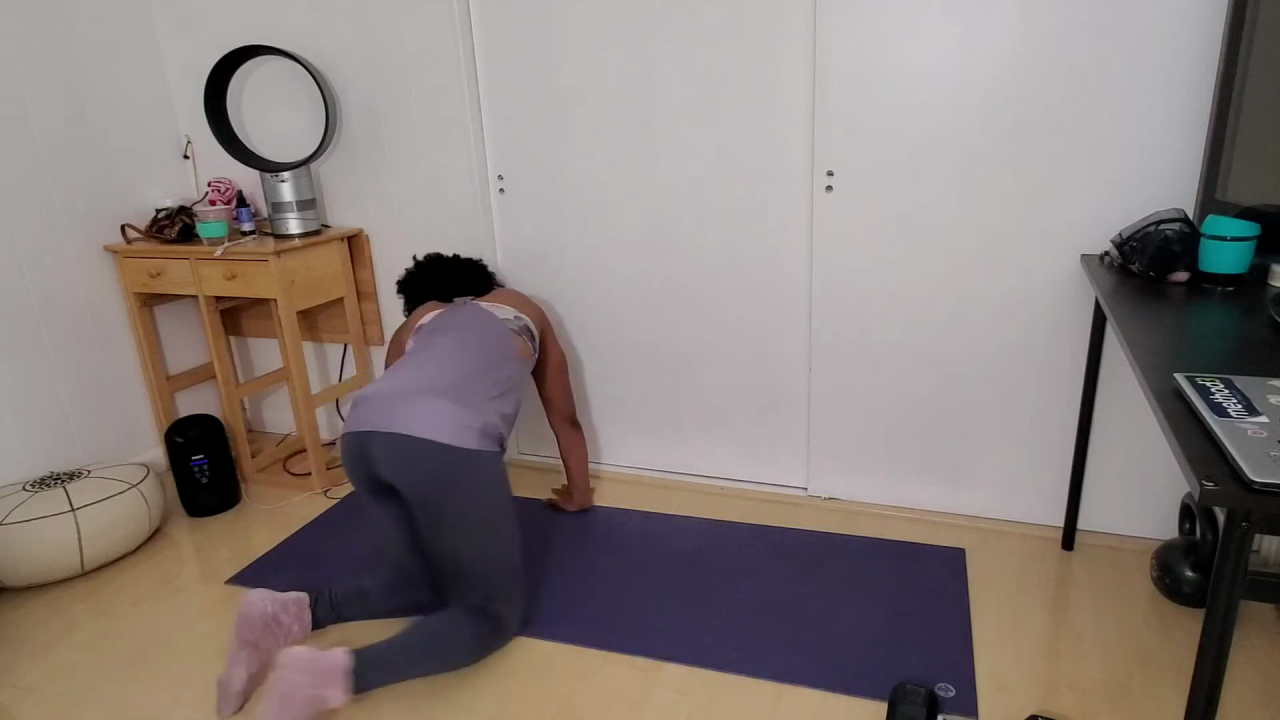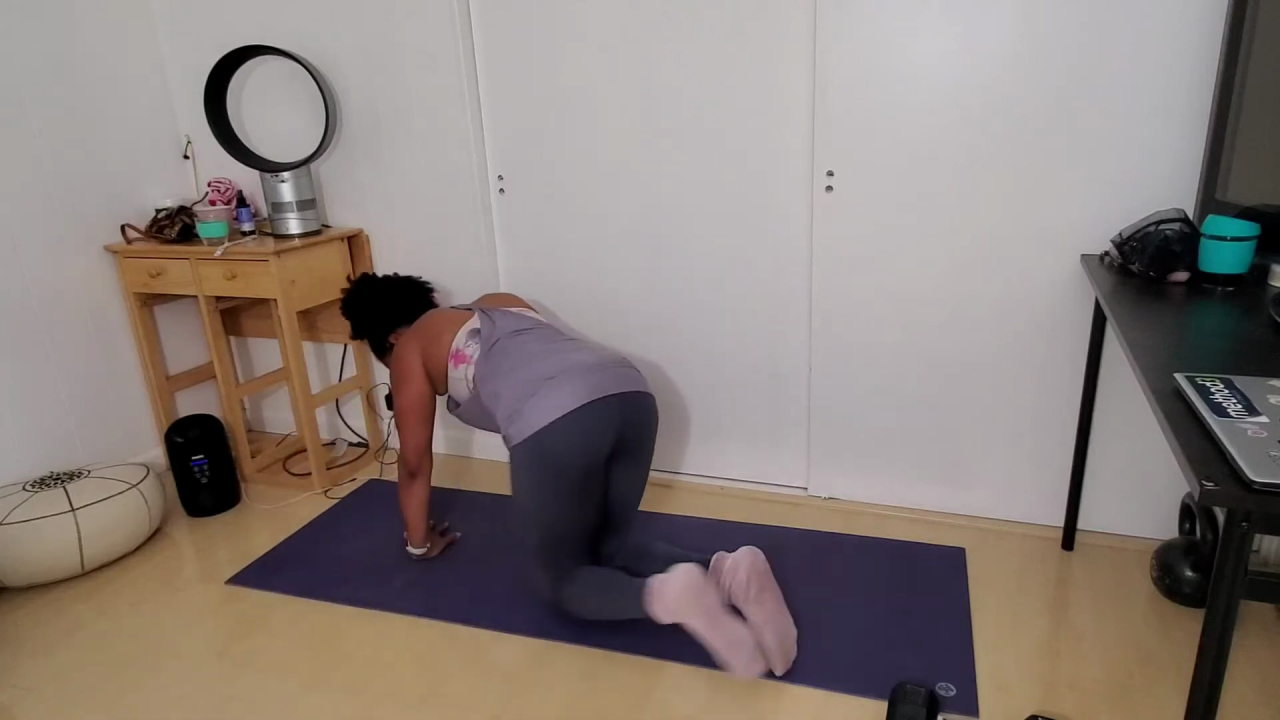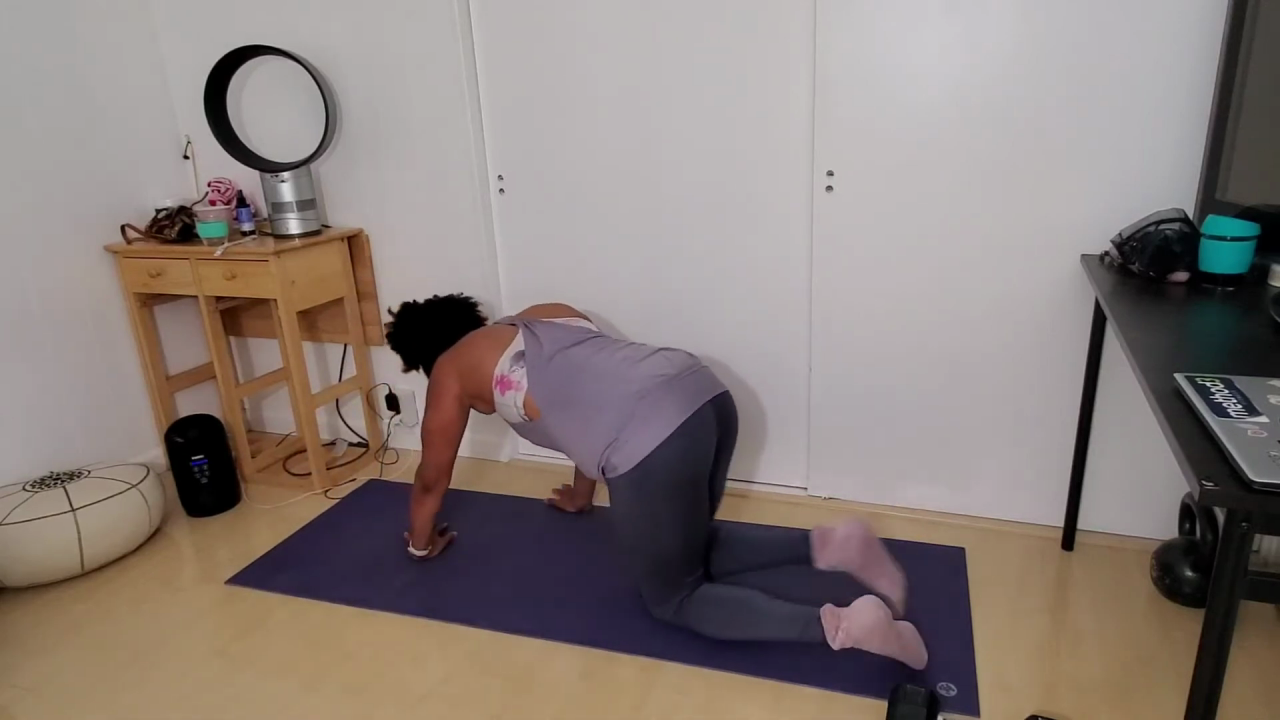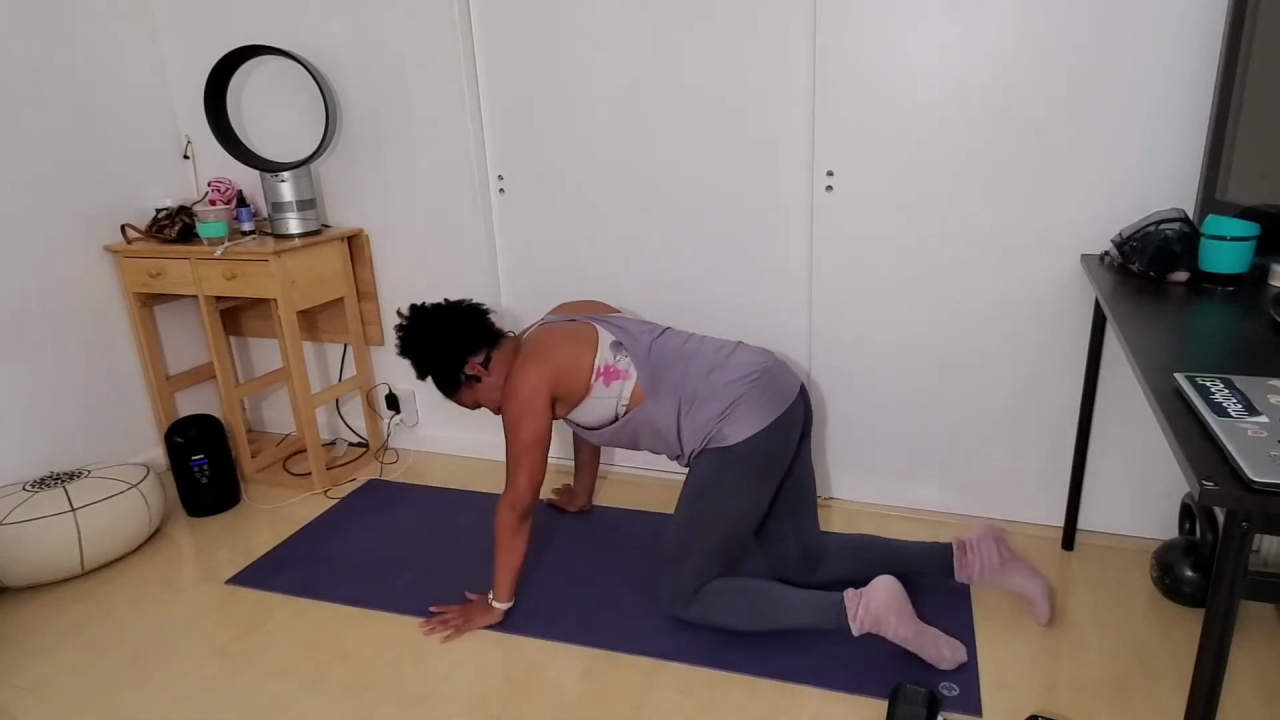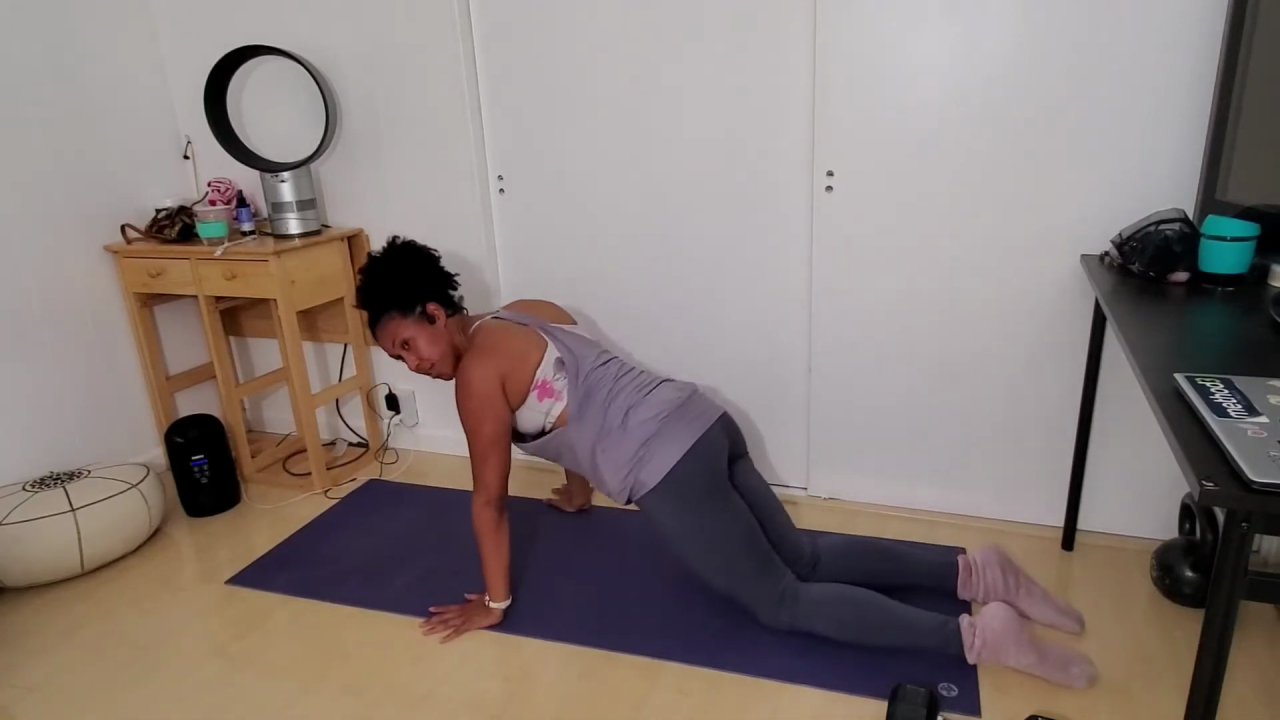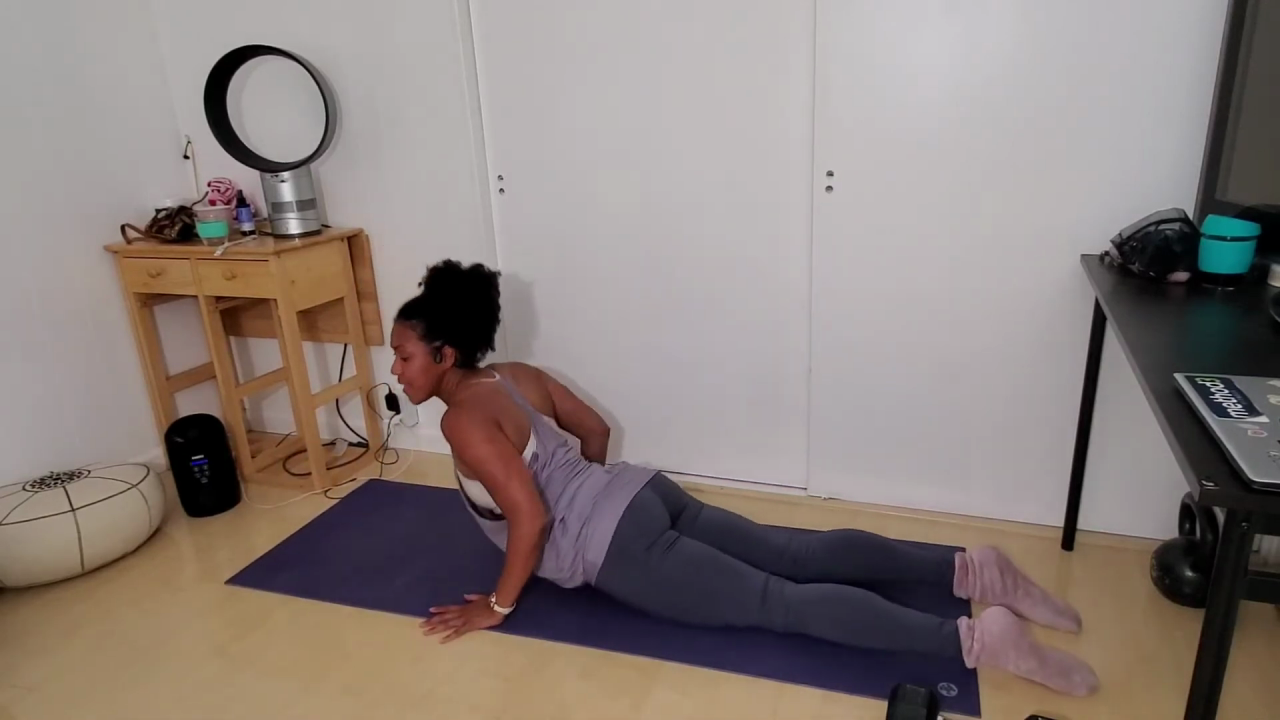
dt=0.7s
person 1, frame 1
left shoulder: (412, 324)
right shoulder: (523, 309)
right elbow: (565, 417)
left wrist: (415, 524)
right wrist: (579, 492)
left hip: (363, 431)
right hip: (451, 440)
left knee: (442, 580)
right knee: (491, 615)
left ankle: (290, 612)
right ankle: (334, 674)
person 1, frame 2
left shoulder: (410, 346)
right shoulder: (501, 302)
left elbow: (414, 463)
left wrist: (420, 540)
right wrist: (569, 496)
left hip: (555, 420)
right hip: (628, 393)
left knee: (565, 577)
right knee: (608, 548)
left ankle: (672, 594)
right ankle: (729, 572)
person 1, frame 3
left shoulder: (453, 370)
right shoulder: (547, 313)
left elbow: (431, 479)
left wrist: (421, 542)
right wrist: (580, 494)
left hip: (654, 441)
right hip: (702, 393)
left knee: (675, 598)
right knee: (689, 551)
left ankle: (839, 625)
right ankle: (828, 544)
person 1, frame 4
left shoulder: (524, 376)
right shoulder: (564, 323)
left elbow: (517, 504)
left wrist: (496, 603)
right wrist: (580, 494)
left hip: (744, 425)
right hip: (775, 392)
left knee: (685, 595)
right knee: (799, 562)
left ankle: (863, 608)
right ankle: (971, 555)
person 1, frame 5
left shoulder: (477, 372)
right shoulder: (528, 312)
left elbow: (490, 499)
left wrist: (494, 603)
right wrist: (581, 488)
left hip: (666, 470)
right hip: (700, 426)
left knee: (785, 601)
right knee: (803, 558)
left ankle: (976, 636)
right ankle: (974, 573)
person 1, frame 6
left shoulder: (463, 419)
right shoulder: (516, 375)
left elbow: (529, 517)
left wrist: (498, 605)
left hip: (617, 550)
right hip: (642, 493)
left knee: (781, 603)
right knee: (802, 555)
left ankle: (974, 639)
right ankle: (969, 570)
